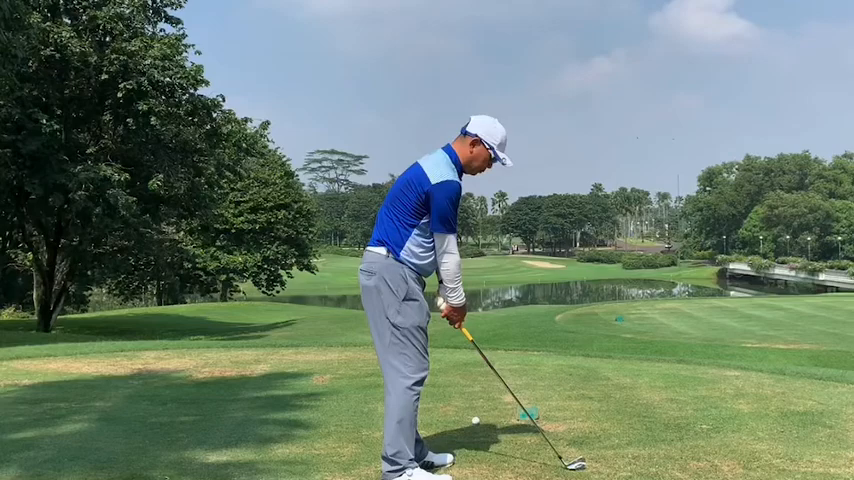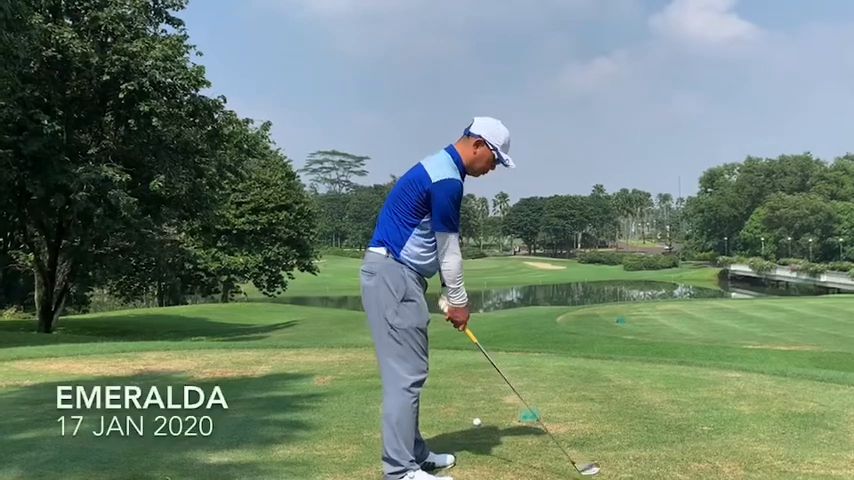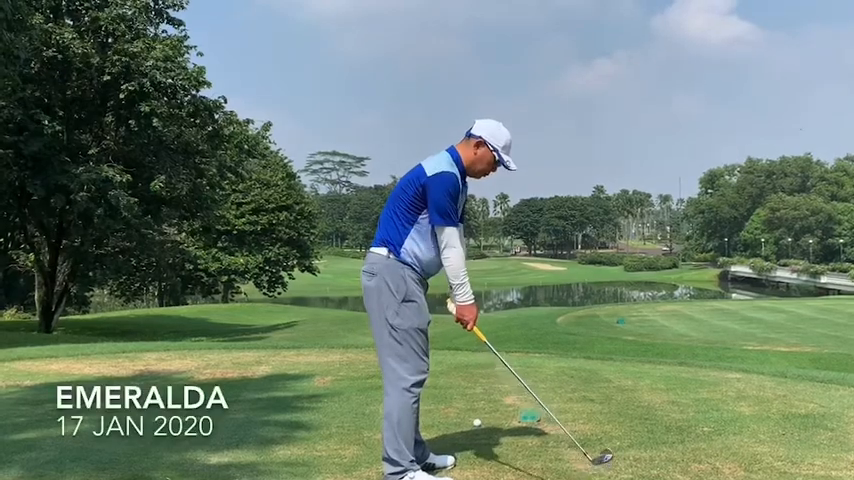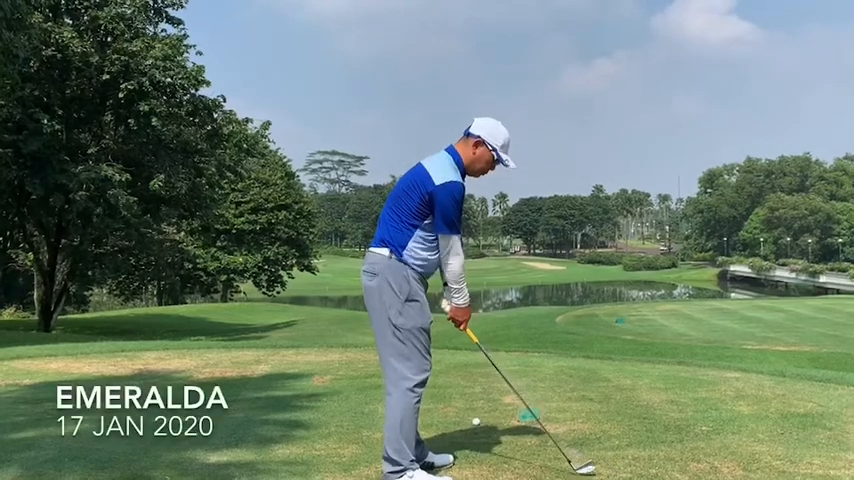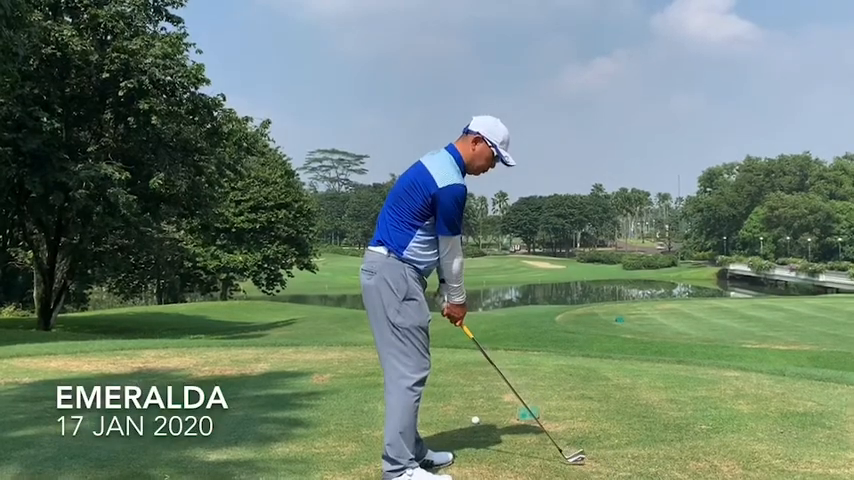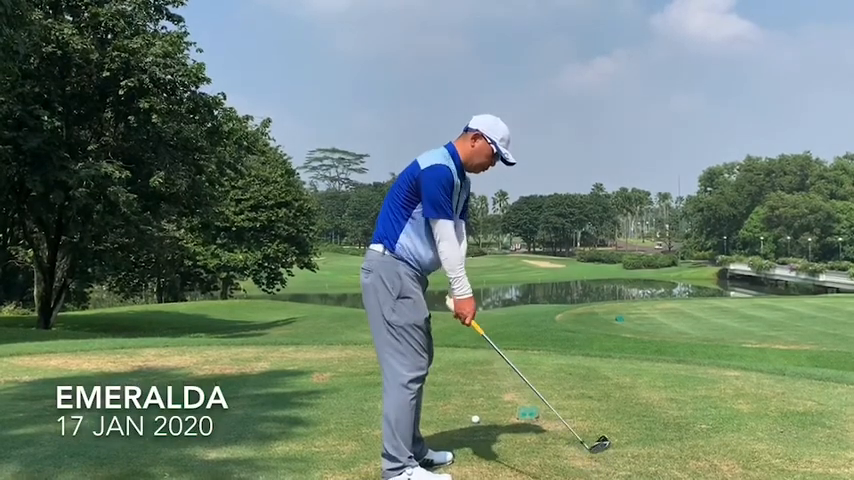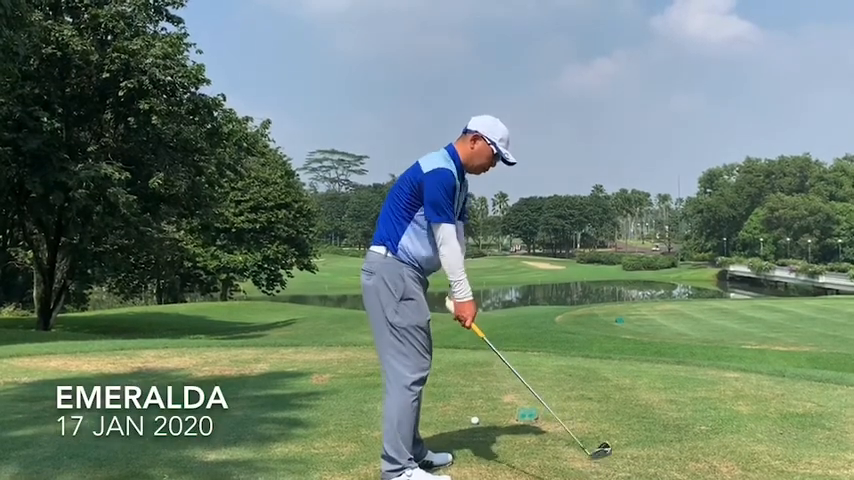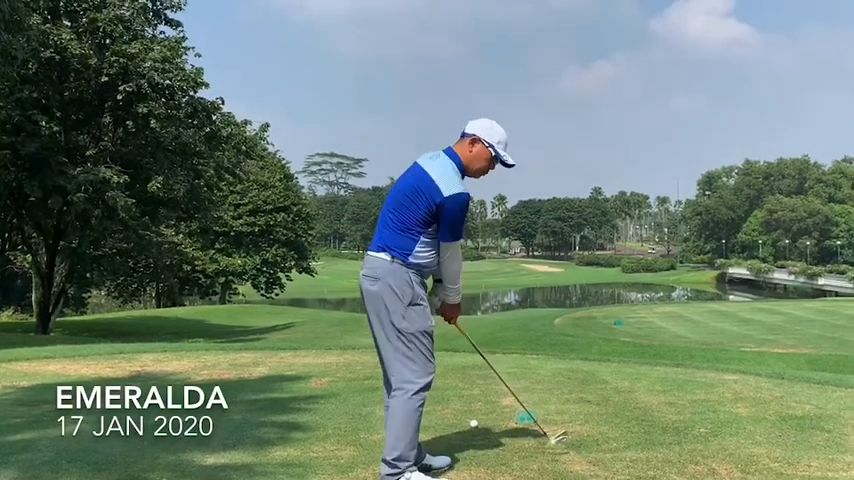
dt=0.3s
person 1, frame 1
left shoulder: (436, 165)
right shoulder: (445, 181)
left elbow: (440, 245)
right elbow: (447, 249)
left wrist: (446, 290)
right wrist: (457, 299)
left hip: (394, 271)
right hip: (392, 273)
left knee: (408, 367)
right knee: (407, 371)
left ankle: (411, 450)
person 1, frame 2
left shoulder: (442, 168)
right shoulder: (447, 180)
left elbow: (444, 245)
right elbow: (448, 248)
left wrist: (451, 294)
right wrist: (459, 301)
left hip: (398, 273)
right hip: (392, 274)
left knee: (409, 369)
right knee: (405, 371)
person 1, frame 3
left shoulder: (454, 178)
right shoulder: (443, 176)
left elbow: (454, 242)
right elbow: (449, 245)
left wrist: (457, 294)
right wrist: (466, 299)
left hip: (402, 274)
right hip: (392, 274)
left knee: (409, 370)
right knee: (406, 372)
person 1, frame 4
left shoulder: (442, 169)
right shoulder: (448, 182)
left elbow: (446, 247)
right elbow: (451, 250)
left wrist: (452, 293)
right wrist: (461, 300)
left hip: (397, 273)
right hip: (395, 274)
left knee: (408, 369)
right knee: (409, 371)
person 1, frame 5
left shoulder: (438, 164)
right shoulder: (450, 183)
right elbow: (451, 249)
left wrist: (448, 291)
right wrist: (457, 298)
left hip: (395, 272)
right hip: (394, 274)
left knee: (408, 367)
right knee: (409, 370)
person 1, frame 6
left shoulder: (459, 179)
right shoulder: (437, 169)
left elbow: (457, 237)
right elbow: (444, 238)
left wrist: (457, 290)
right wrist: (463, 292)
left hip: (406, 272)
right hip: (392, 271)
left knee: (416, 363)
right knee: (405, 368)
left ankle: (412, 450)
person 1, frame 7
left shoulder: (455, 178)
right shoulder: (439, 173)
left elbow: (456, 238)
right elbow: (446, 241)
left wrist: (456, 291)
right wrist: (463, 295)
left hip: (400, 273)
right hip: (392, 272)
left knee: (410, 365)
right knee: (408, 370)
person 1, frame 8
left shoulder: (431, 163)
right shoulder: (454, 191)
right elbow: (451, 253)
left wrist: (439, 282)
right wrist: (451, 297)
left hip: (383, 274)
right hip: (397, 278)
left knee: (401, 373)
right knee: (414, 375)
